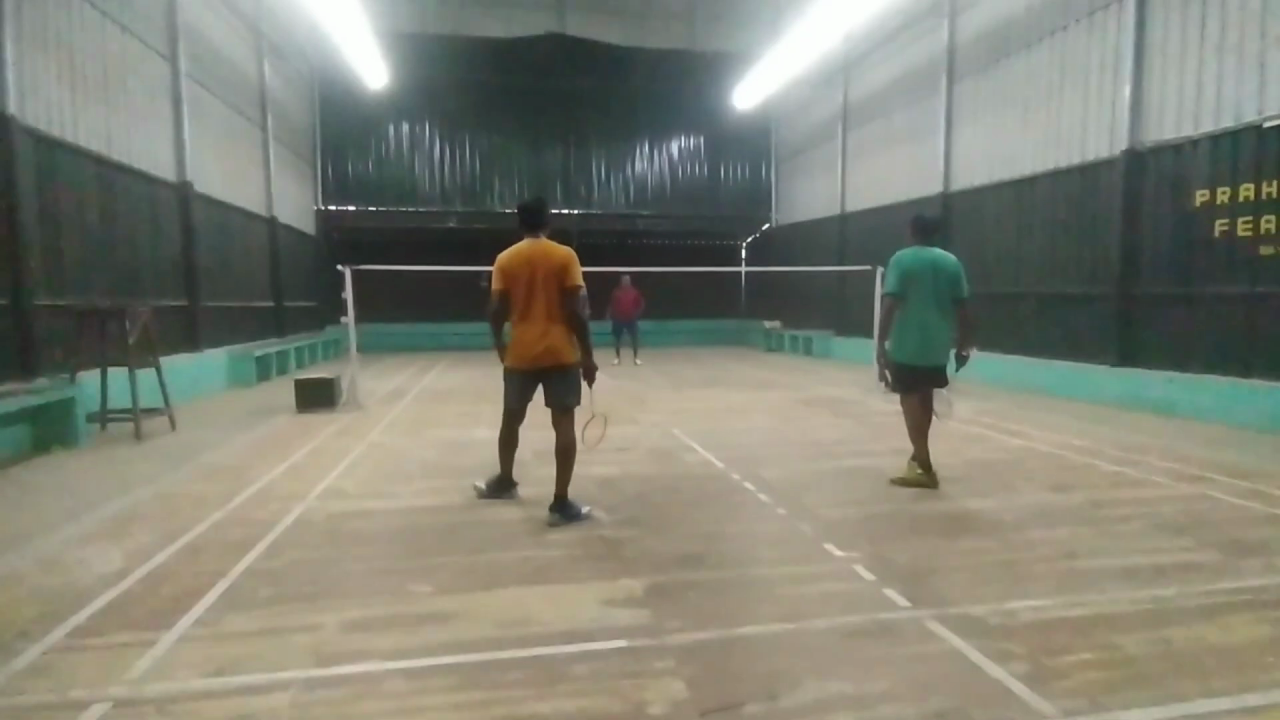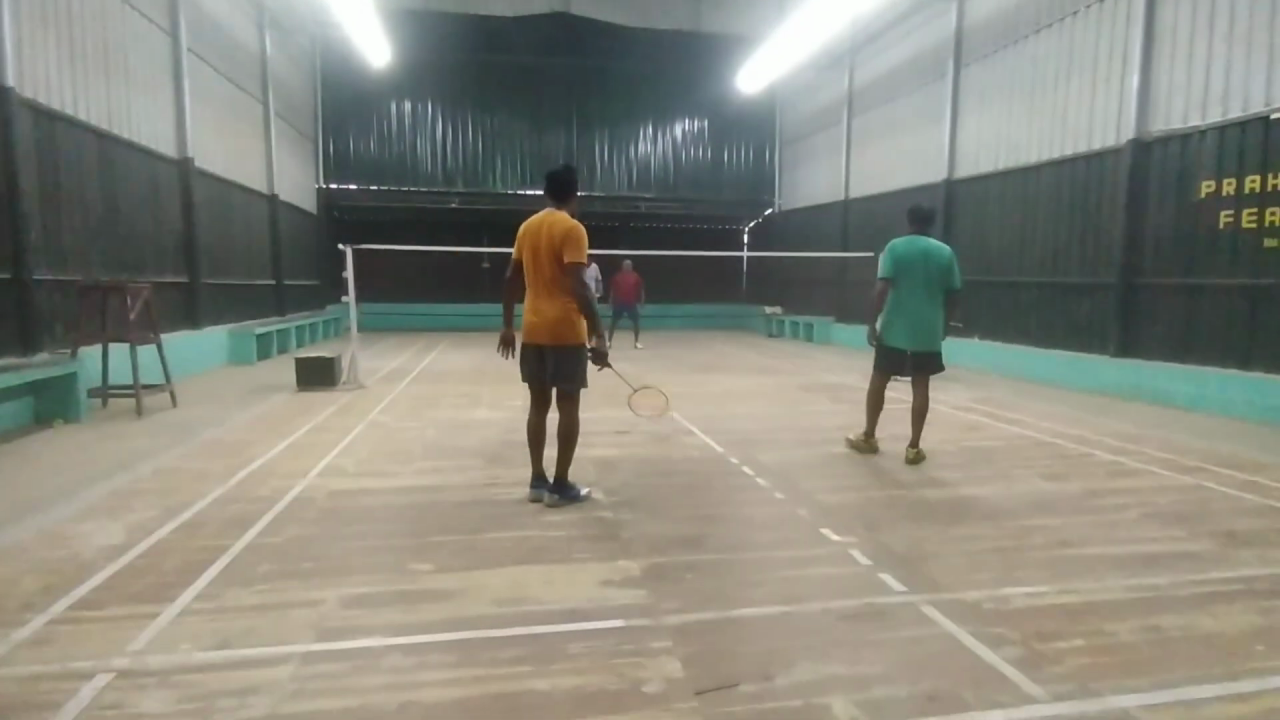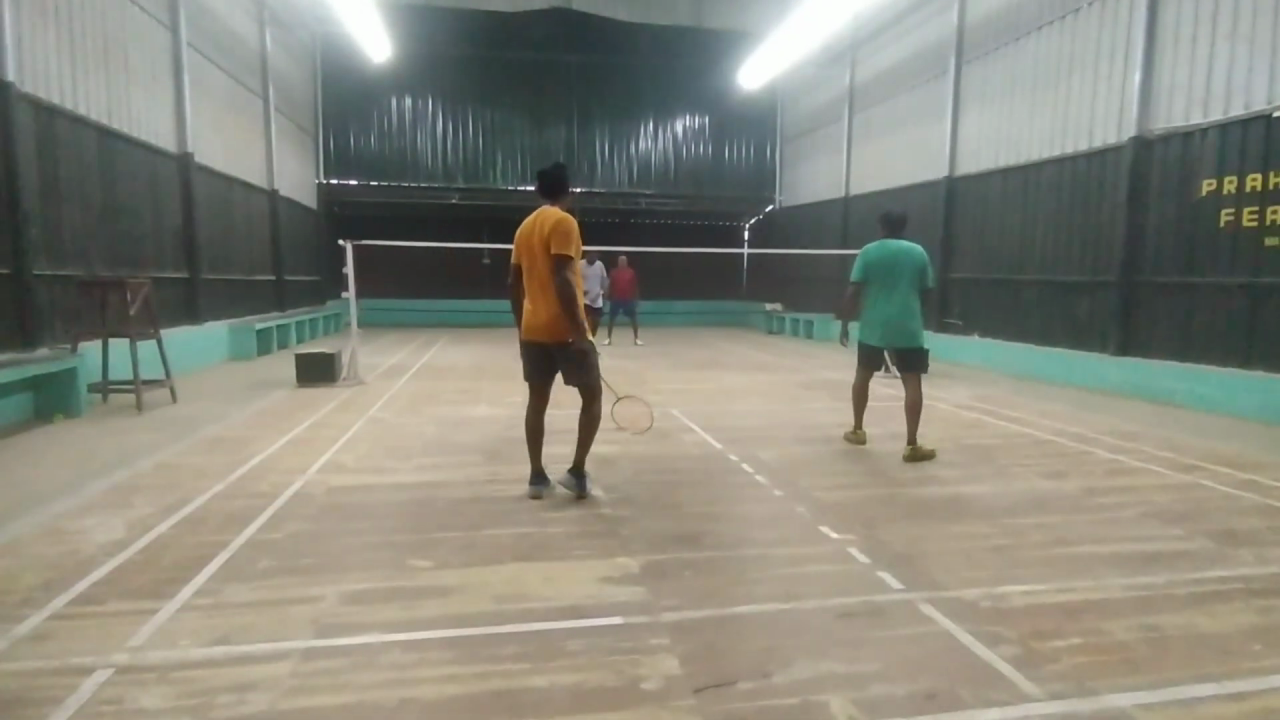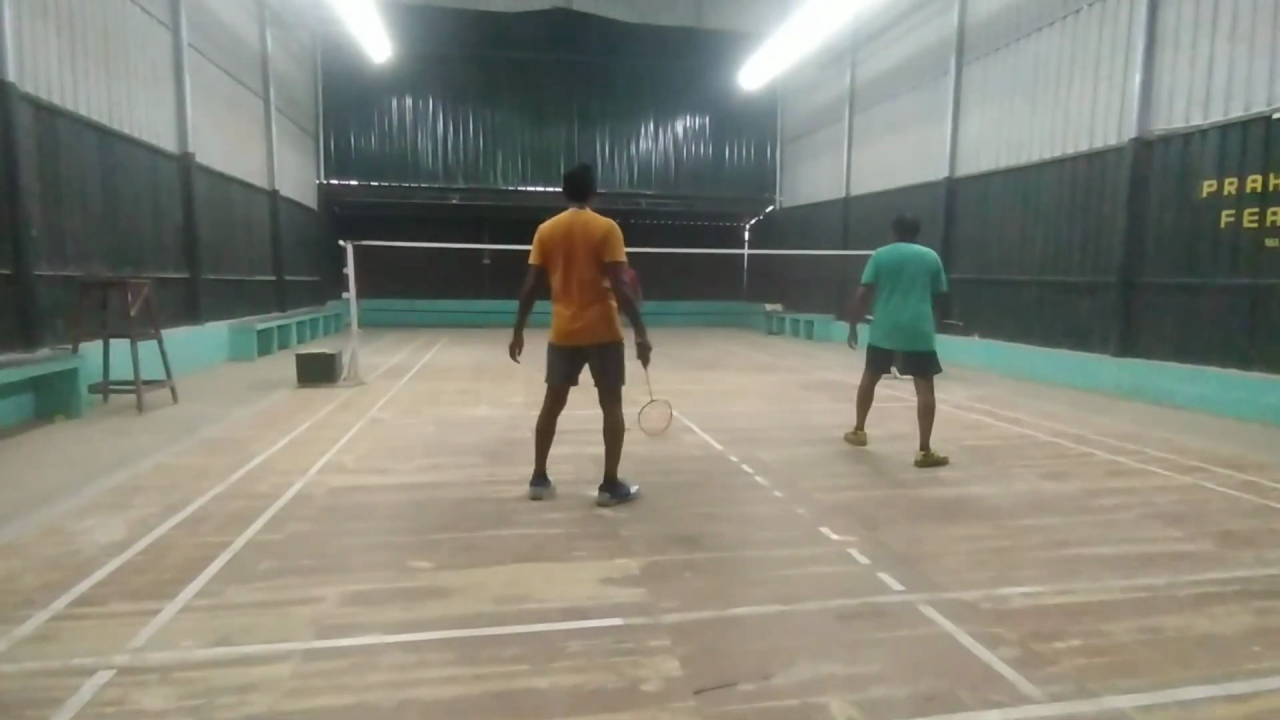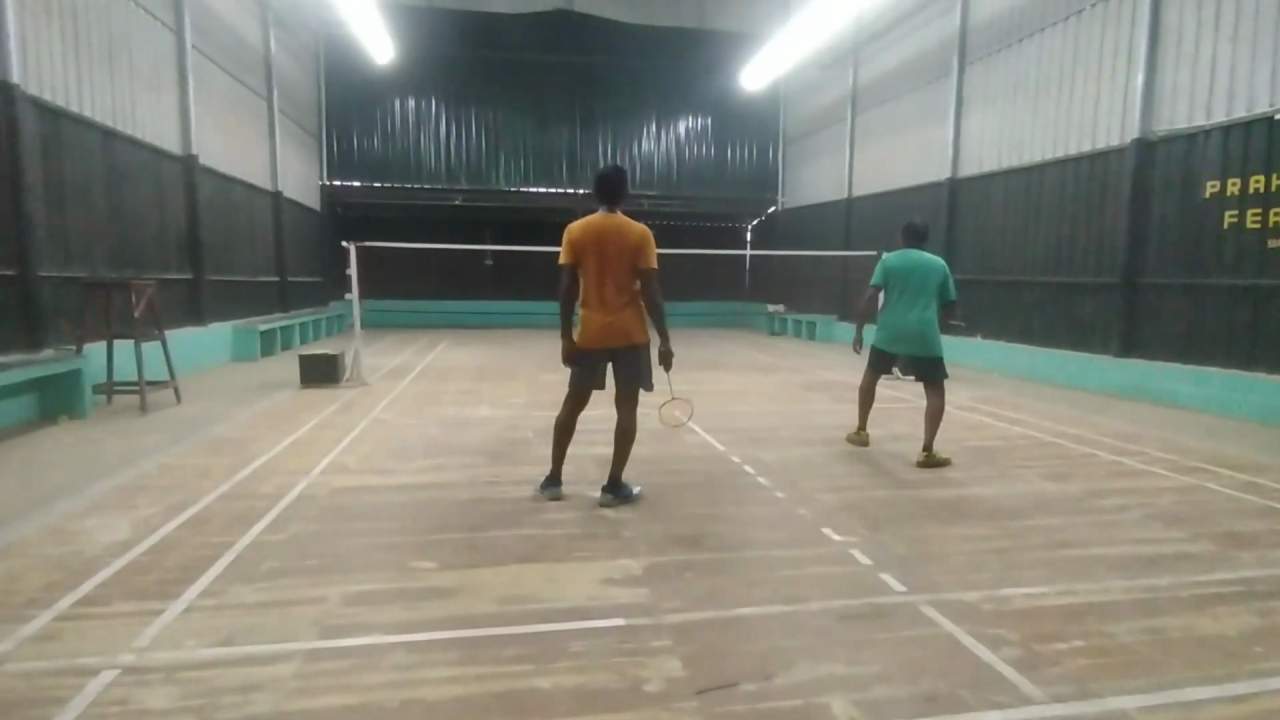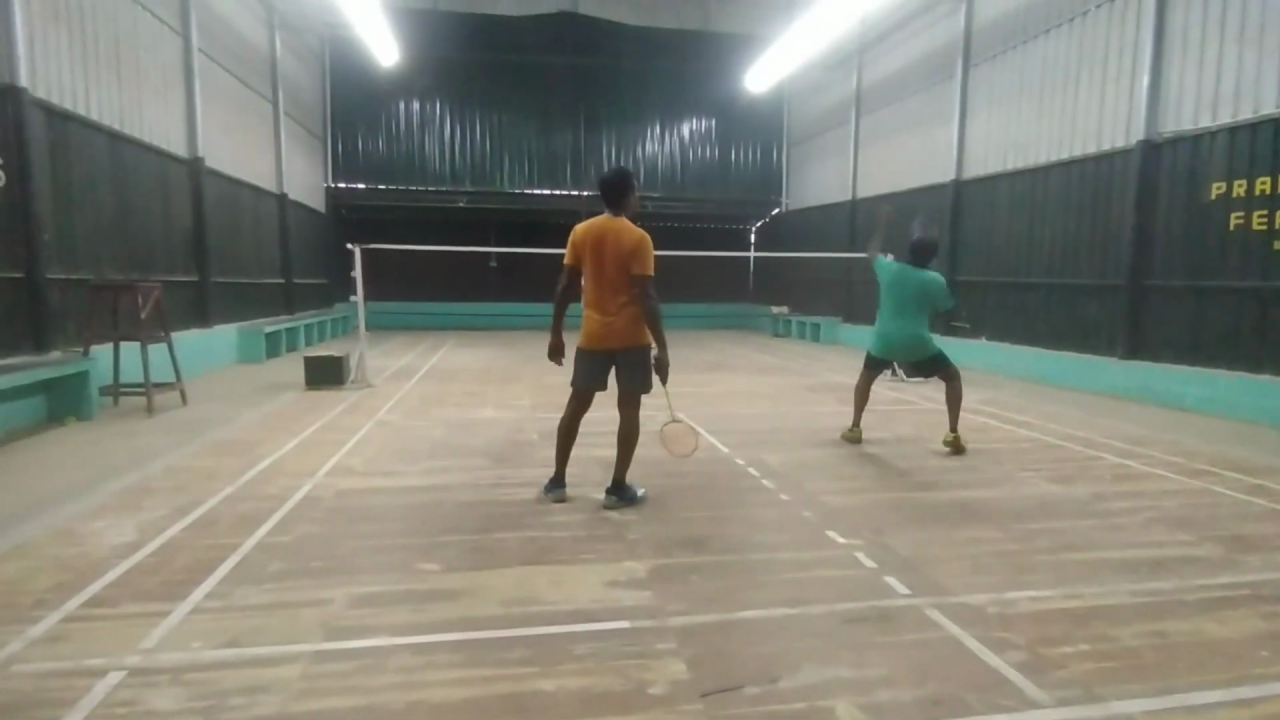
dt=0.5s
person 1, frame 1
left shoulder: (505, 260)
right shoulder: (565, 256)
left elbow: (497, 311)
right elbow: (577, 311)
left wrist: (500, 344)
right wrist: (587, 355)
left hip: (521, 354)
right hip: (560, 354)
left knee: (511, 419)
right knee: (564, 425)
left ankle: (504, 481)
right ankle: (560, 503)
person 1, frame 2
left shoulder: (527, 227)
right shoulder: (572, 228)
left elbow: (511, 280)
right elbow: (578, 286)
left wrist: (508, 325)
right wrist: (598, 337)
left hip: (532, 331)
right hip: (564, 333)
left knee: (538, 405)
right knee: (567, 406)
left ankle: (538, 481)
right ankle: (559, 486)
person 1, frame 3
left shoulder: (524, 227)
right shoulder: (563, 222)
left elbow: (514, 285)
right elbow: (562, 280)
left wrist: (522, 327)
right wrist: (579, 330)
left hip: (533, 330)
right hip: (564, 330)
left knee: (537, 401)
right knee: (592, 396)
left ankle: (537, 477)
right ankle: (576, 471)
person 1, frame 4
left shoulder: (546, 230)
right shoulder: (607, 228)
left elbow: (531, 286)
right elbow: (619, 286)
left wrist: (518, 331)
right wrist: (640, 333)
left hip: (563, 333)
right hip: (603, 333)
left knee: (552, 404)
right knee: (612, 406)
left ankle: (539, 479)
right ankle: (610, 484)
person 1, frame 5
left shoulder: (575, 231)
right shoulder: (640, 234)
left elbow: (567, 289)
right elbow: (651, 293)
left wrist: (566, 337)
right wrist: (665, 340)
left hip: (589, 335)
right hip: (630, 335)
left knee: (572, 405)
right knee: (626, 408)
left ankle: (553, 479)
right ankle: (613, 486)
person 1, frame 6
left shoulder: (580, 232)
right shoulder: (638, 239)
left elbow: (564, 288)
right elbow: (645, 298)
left wrist: (556, 334)
right wrist: (661, 347)
left hip: (592, 336)
right hip: (631, 337)
left knee: (576, 406)
right knee: (629, 410)
left ankle: (557, 481)
right ankle: (618, 488)
person 2, frame 1
left shoulder: (901, 259)
right shoulder: (951, 262)
left elbow: (889, 305)
right elbow: (962, 309)
left wrist: (881, 344)
right wrist: (963, 345)
left hip: (907, 345)
right hip: (937, 345)
left knee: (911, 404)
right knee: (924, 402)
left ankle: (925, 470)
right ankle: (918, 458)
person 2, frame 2
left shoulder: (895, 247)
right shoulder: (945, 252)
left elbow: (882, 289)
right elbow: (953, 296)
left wrist: (873, 324)
right wrist: (944, 325)
left hip: (895, 330)
right hip: (929, 332)
left knee: (878, 381)
right knee: (920, 387)
left ankle: (869, 437)
right ankle: (914, 447)
person 2, frame 3
left shoulder: (868, 252)
right shoulder: (918, 252)
left elbow: (853, 292)
right elbow: (925, 292)
left wrist: (844, 324)
left hip: (873, 327)
right hip: (907, 328)
left knee: (863, 376)
right knee: (912, 383)
left ankle: (857, 430)
right ankle: (912, 445)
person 2, frame 4
left shoulder: (880, 255)
right shoulder: (931, 257)
left elbow: (863, 294)
right elbow: (940, 299)
left wrist: (852, 326)
left hip: (884, 331)
right hip: (919, 333)
left knee: (869, 378)
right knee: (925, 388)
left ankle: (858, 432)
right ankle: (924, 450)
person 2, frame 5
left shoulder: (889, 261)
right shoulder: (939, 265)
left elbow: (870, 298)
right elbow: (950, 308)
left wrist: (859, 330)
left hip: (889, 333)
right hip: (925, 337)
left knee: (870, 378)
right knee: (935, 392)
left ankle: (861, 432)
right ankle: (927, 451)
person 2, frame 6
left shoulder: (890, 269)
right shoulder: (937, 281)
left elbow: (873, 251)
right elbow: (944, 309)
left wrist: (882, 224)
left hip: (884, 342)
right hip: (918, 345)
left knee: (866, 377)
right knee: (953, 378)
left ankle: (854, 429)
right ankle: (953, 436)
